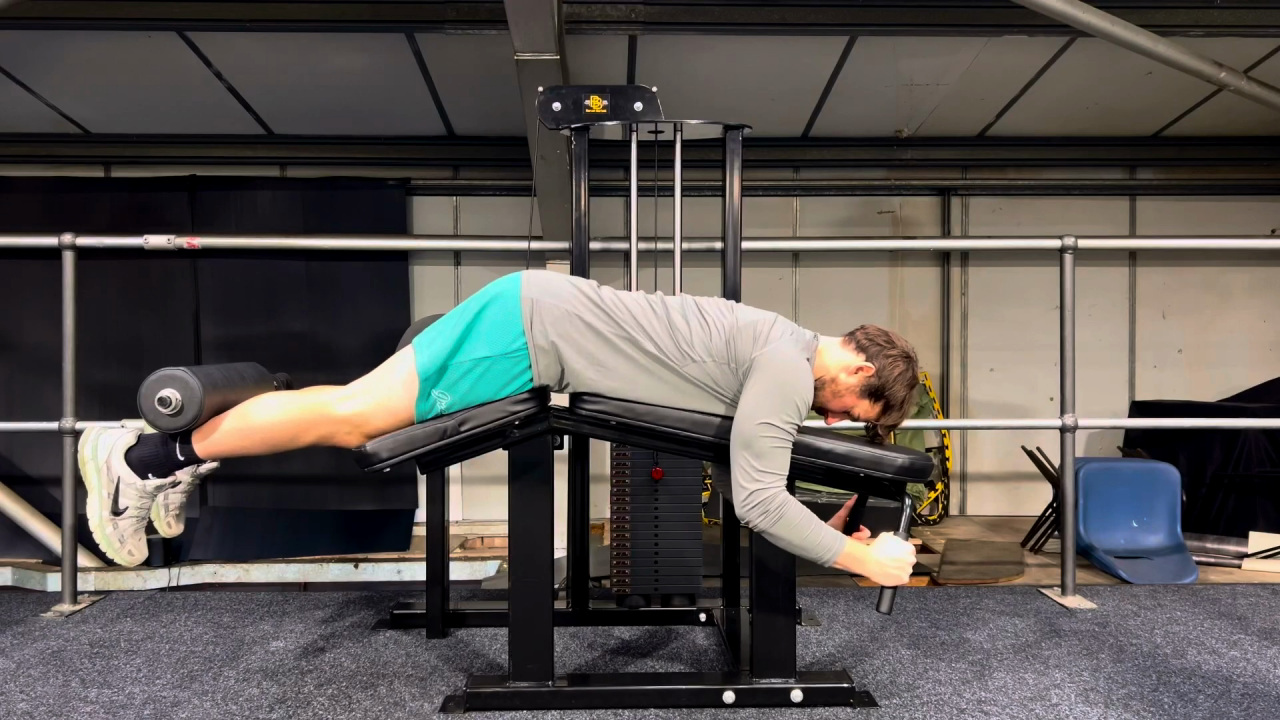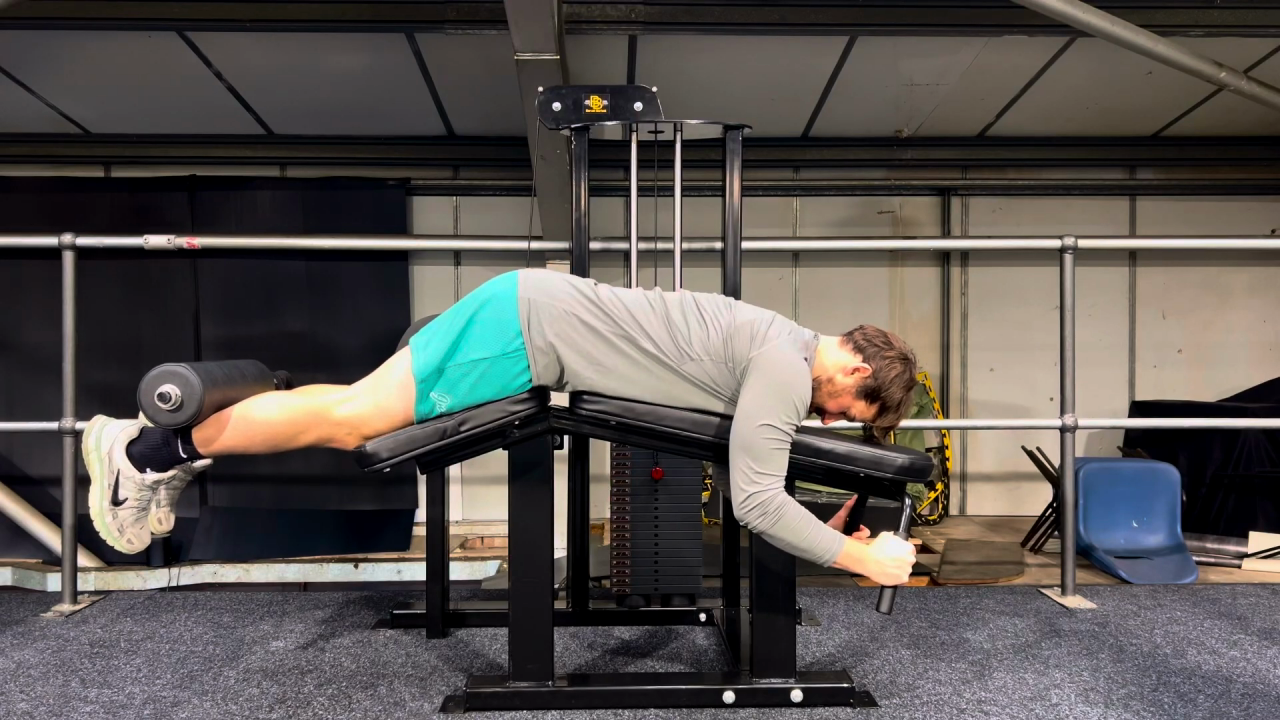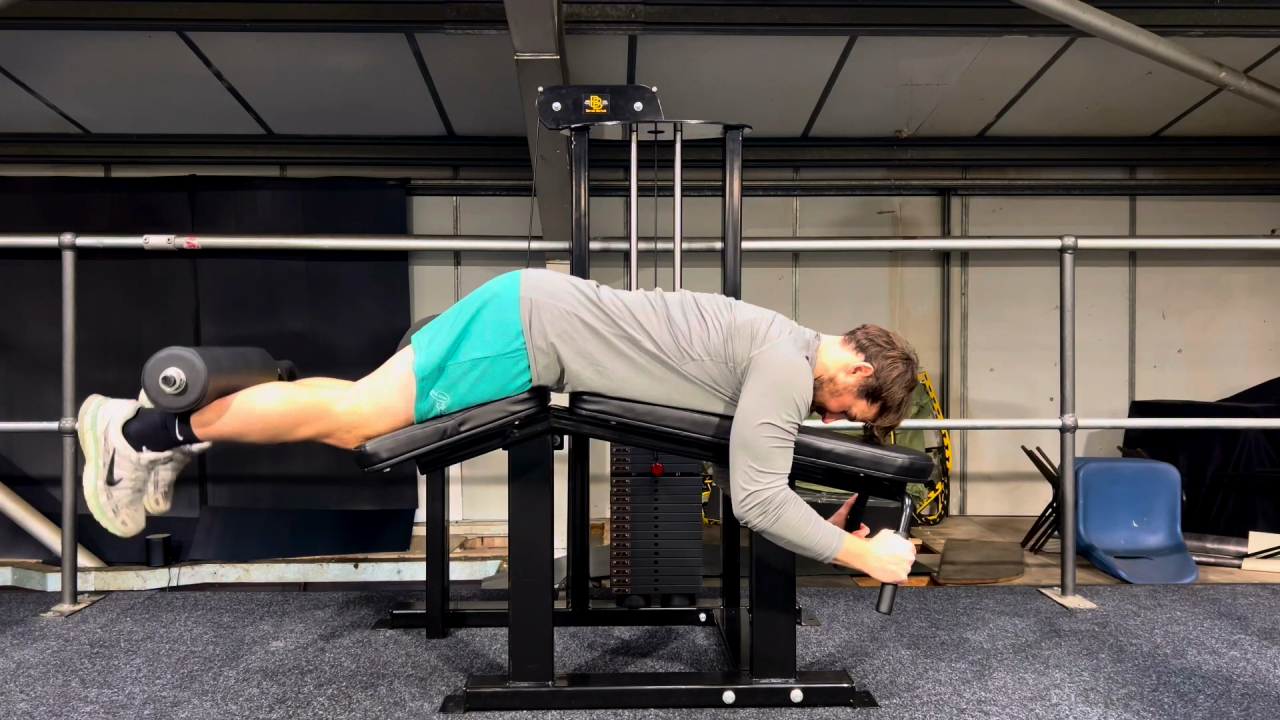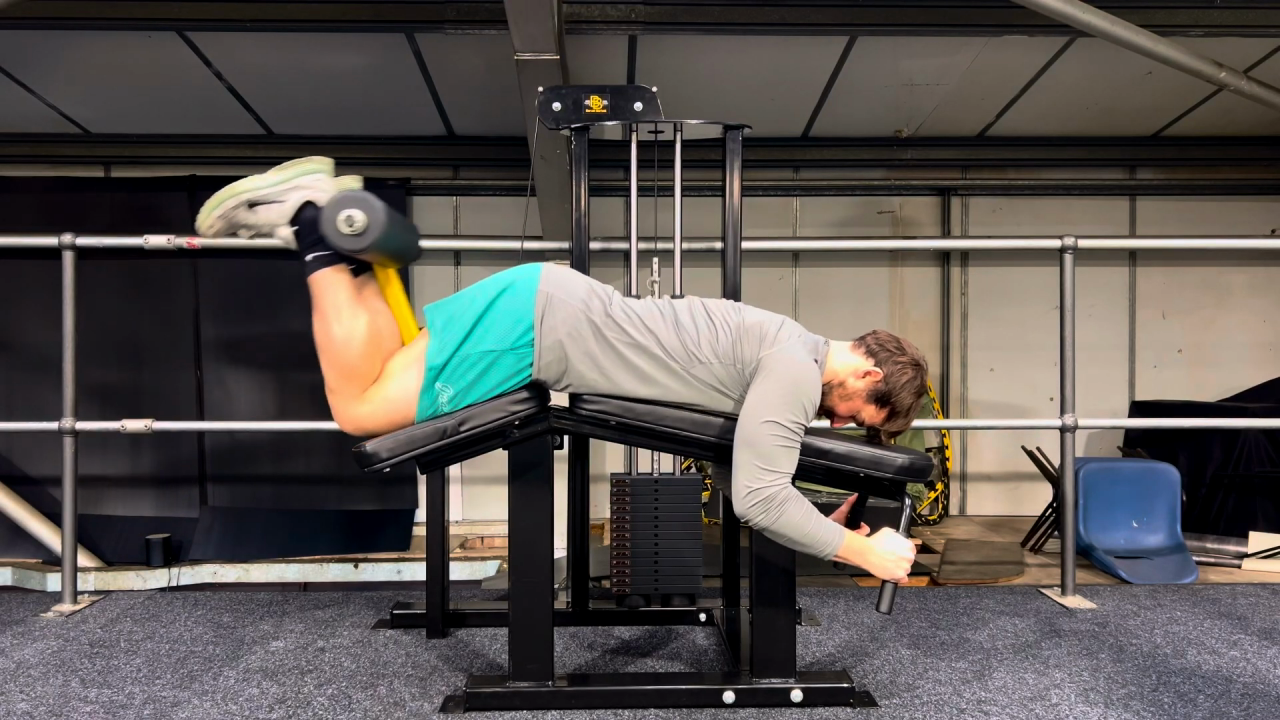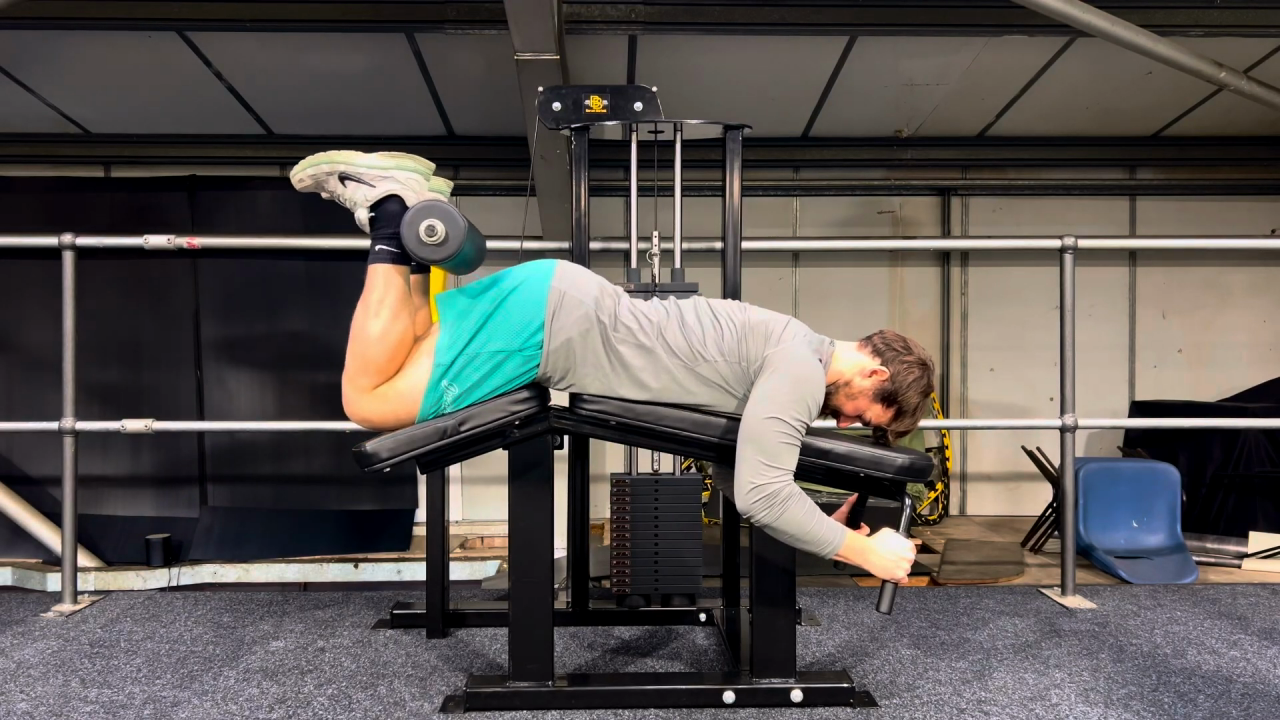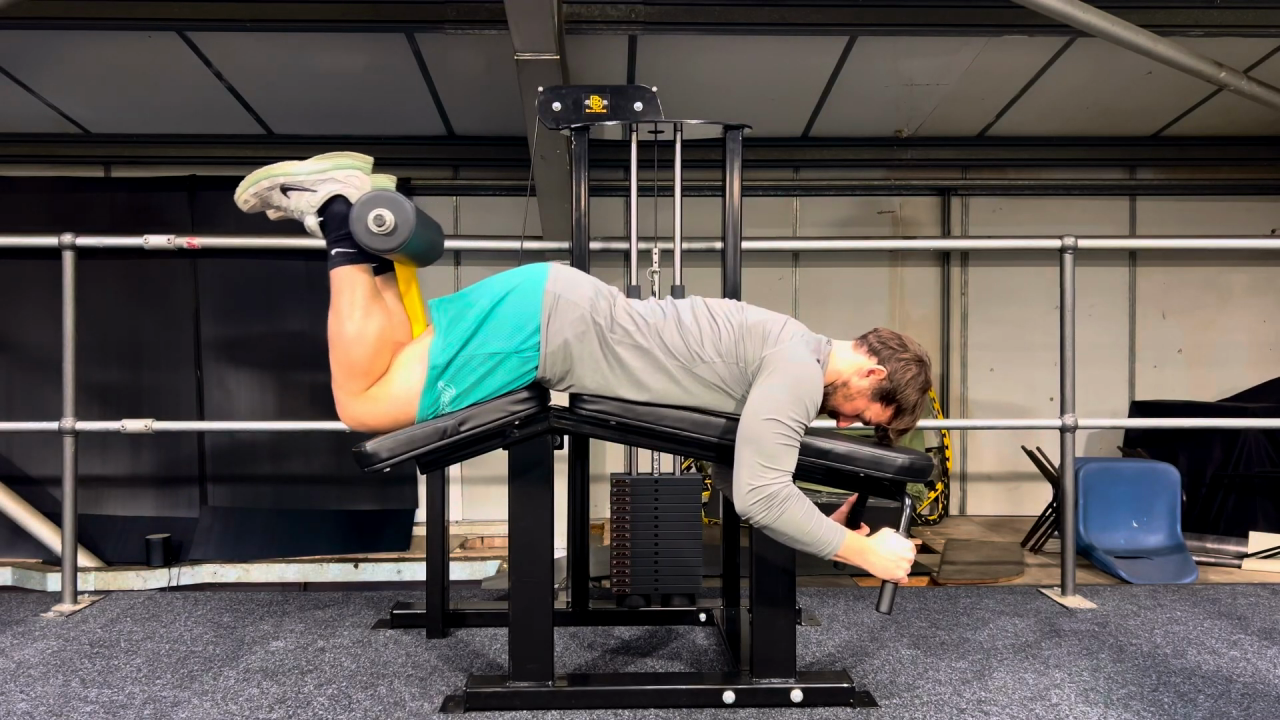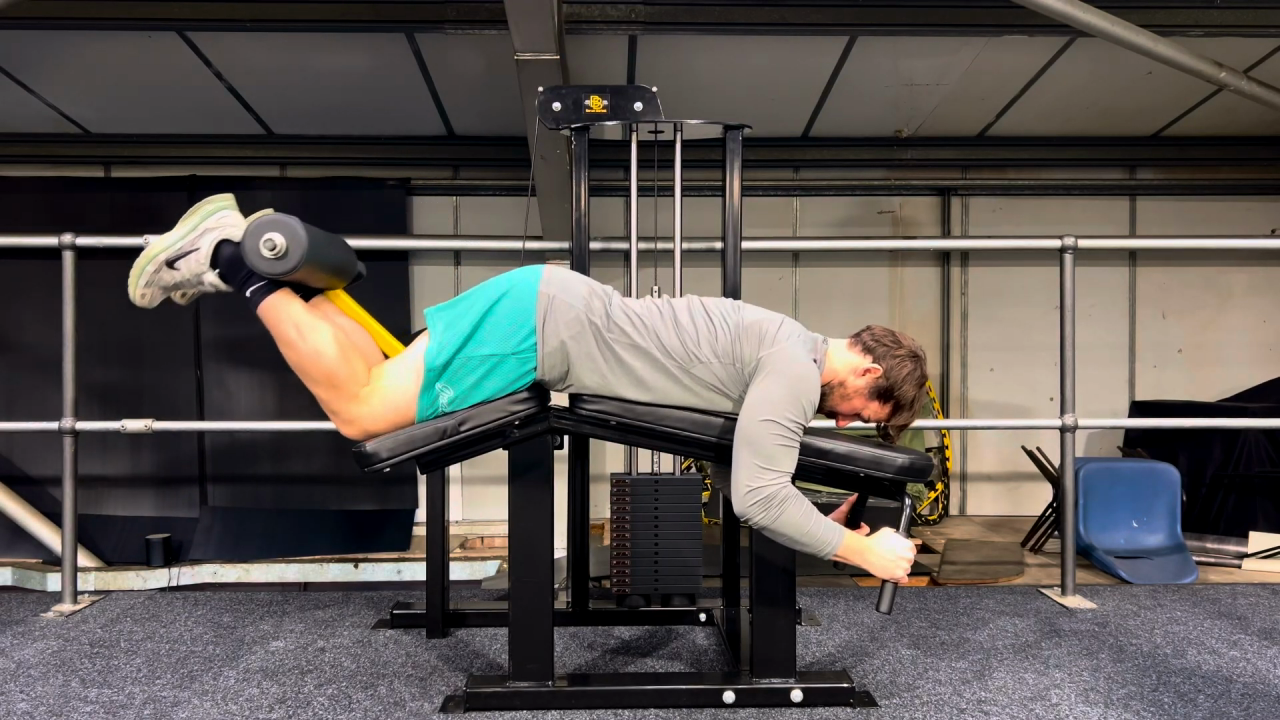
dt=0.7s
person 1, frame 1
left shoulder: (783, 357)
right shoulder: (788, 367)
left elbow: (745, 475)
right elbow: (758, 502)
left wrist: (832, 522)
right wrist: (863, 560)
left hip: (545, 325)
right hip: (533, 327)
left knee: (359, 416)
right knee: (350, 417)
left ankle: (184, 452)
right ankle: (151, 458)
person 1, frame 2
left shoulder: (782, 351)
right shoulder: (785, 367)
left elbow: (749, 470)
right elbow: (755, 501)
left wrist: (825, 521)
right wrist: (861, 559)
left hip: (539, 318)
right hip: (530, 327)
left knee: (356, 415)
right knee: (347, 419)
left ankle: (174, 445)
right ankle: (151, 450)
person 1, frame 3
left shoulder: (783, 351)
right shoulder: (788, 367)
left elbow: (754, 471)
right elbow: (757, 499)
left wrist: (831, 521)
right wrist: (862, 555)
left hip: (538, 314)
right hip: (531, 328)
left knee: (357, 406)
right knee: (348, 419)
left ankle: (172, 426)
right ankle: (152, 429)
person 1, frame 4
left shoulder: (780, 356)
right shoulder: (799, 370)
left elbow: (738, 478)
right elbow: (757, 497)
left wrist: (816, 525)
right wrist: (862, 551)
left hip: (544, 307)
right hip: (538, 324)
left knee: (371, 376)
right knee: (362, 408)
right ankle: (316, 225)
person 1, frame 5
left shoulder: (788, 354)
right shoulder: (802, 368)
left elbow: (737, 470)
right elbow: (760, 493)
left wrist: (824, 526)
right wrist: (864, 550)
left hip: (557, 302)
right hip: (546, 317)
left knee: (387, 374)
right knee: (368, 399)
left ankle: (405, 210)
right ankle: (393, 213)
person 1, frame 6
left shoulder: (785, 354)
right shoulder: (800, 370)
left elbow: (737, 466)
right elbow: (760, 495)
left wrist: (819, 524)
right wrist: (863, 551)
left hip: (554, 306)
right hip: (543, 319)
left knee: (381, 382)
right knee: (364, 403)
left ankle: (363, 232)
right ankle: (341, 216)
person 1, frame 7
left shoulder: (782, 354)
right shoulder: (797, 368)
left elbow: (734, 472)
right elbow: (759, 497)
left wrist: (821, 523)
right wrist: (861, 550)
left hip: (550, 307)
right hip: (538, 324)
left knee: (368, 391)
right knee: (360, 409)
left ankle: (270, 265)
right ankle: (238, 261)
